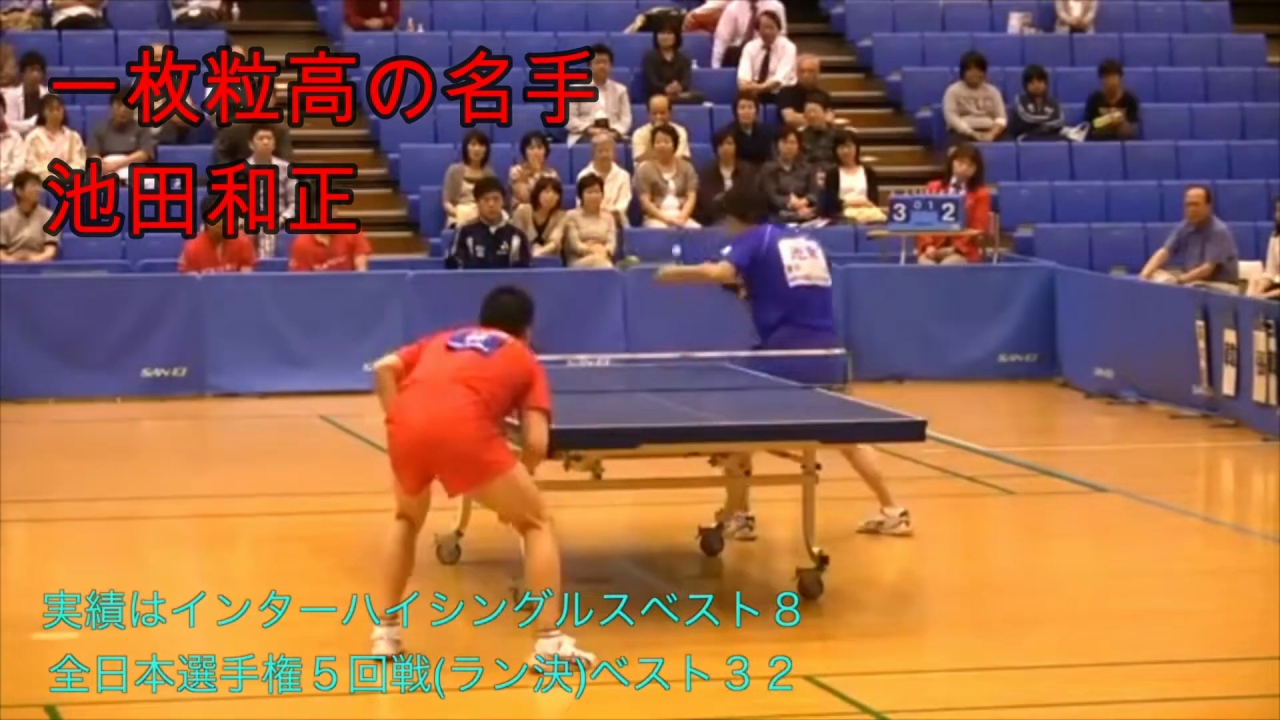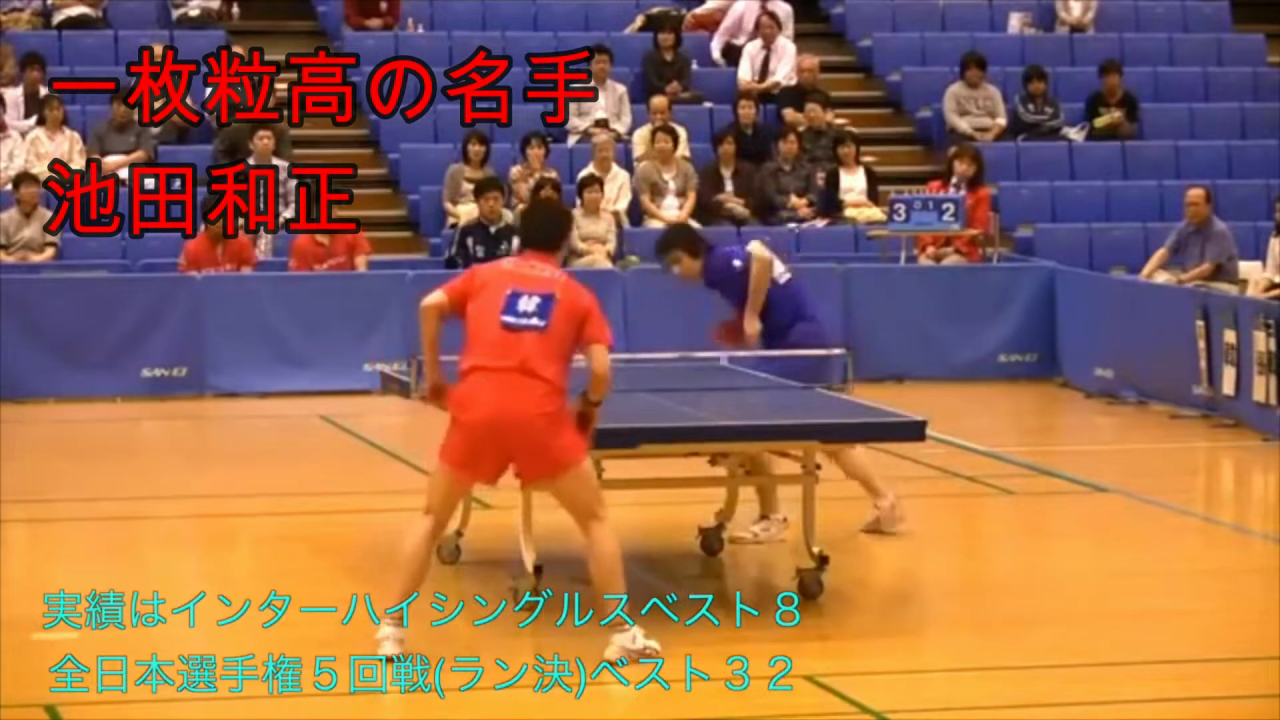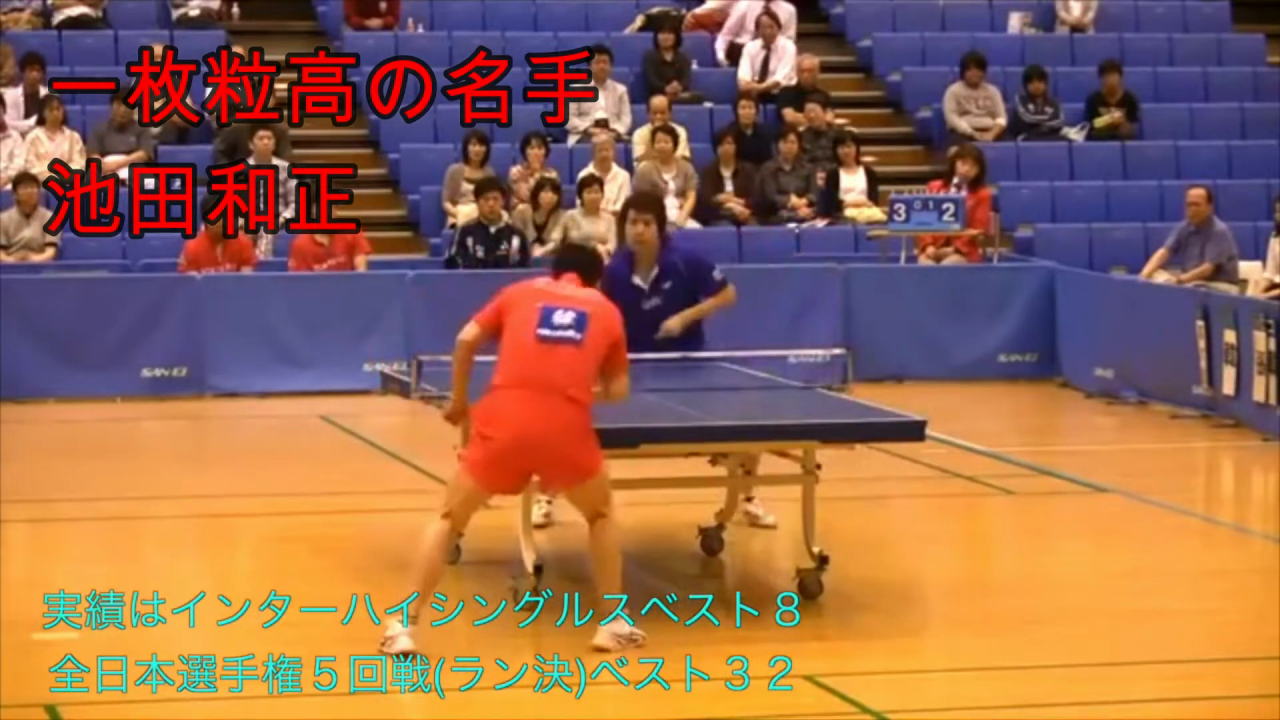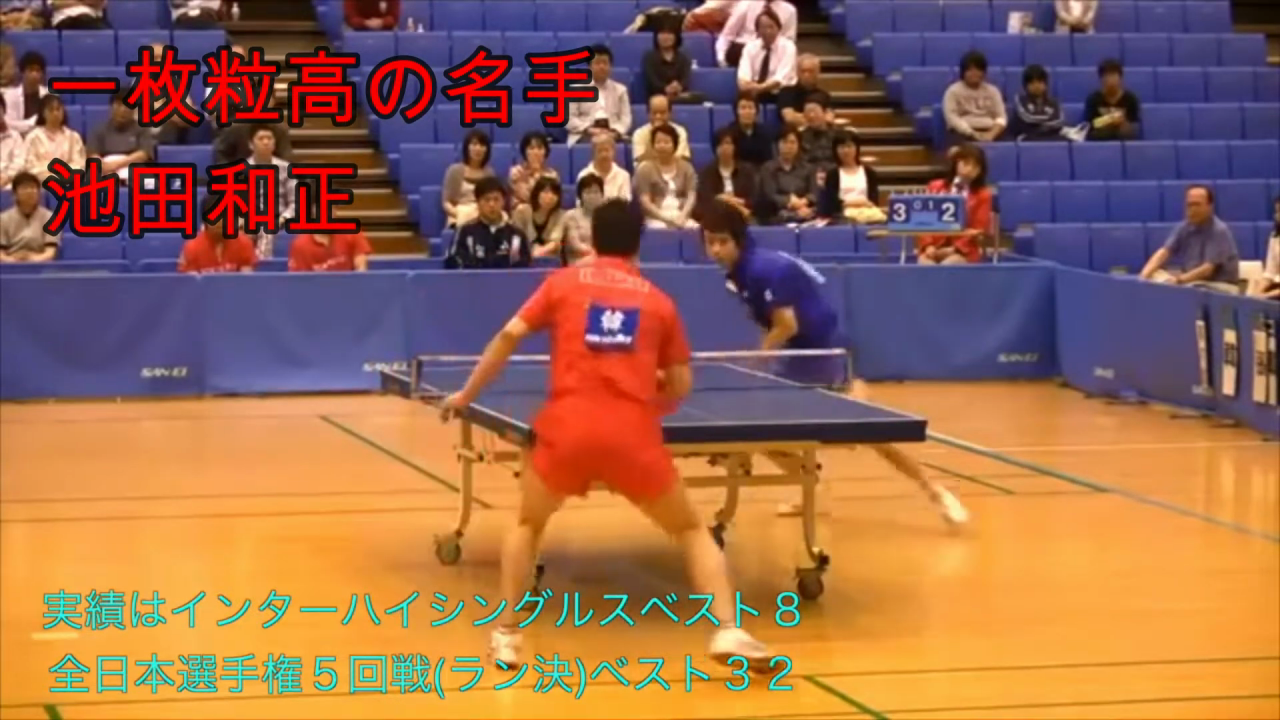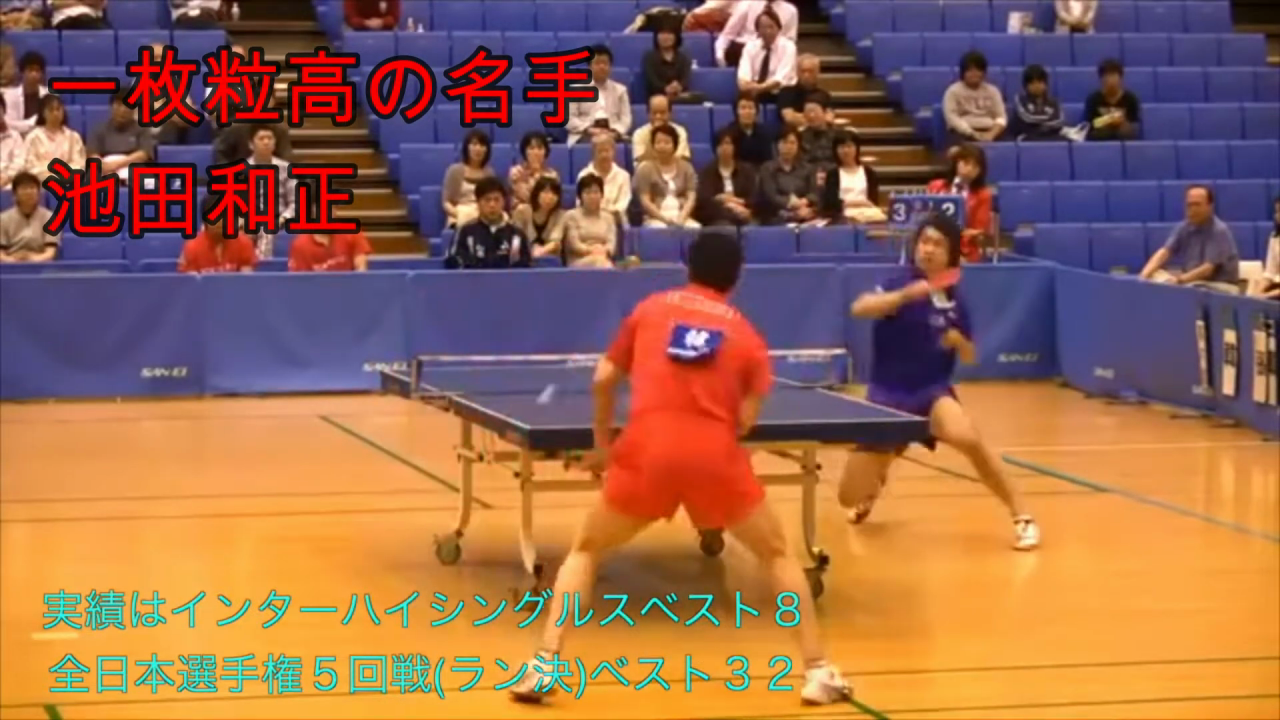
dt=0.5s
person 1, frame 1
left shoulder: (442, 339)
right shoulder: (525, 360)
left elbow: (383, 368)
right elbow: (537, 443)
right wrist: (518, 481)
left hip: (408, 423)
right hip: (462, 427)
left knee: (407, 518)
right knee: (537, 522)
left ankle: (385, 629)
right ankle: (549, 641)
person 1, frame 2
left shoulder: (484, 274)
right shoulder: (578, 295)
left elbow: (431, 307)
right elbow: (601, 370)
left wrist: (432, 373)
right wrist: (590, 407)
left hip: (477, 406)
right hip: (540, 413)
left knee: (433, 517)
right knee: (594, 517)
left ankle: (392, 631)
right ankle: (624, 635)
person 1, frame 3
left shoulder: (521, 292)
right shoulder: (607, 310)
left elbow: (467, 338)
right elbow: (618, 390)
left wrist: (458, 396)
left hip: (503, 421)
right hip: (568, 426)
left knee: (449, 518)
right knee: (601, 513)
left ankle: (405, 626)
right ankle: (613, 621)
person 1, frame 4
left shoulder: (563, 282)
right shoulder: (660, 302)
left elbow: (511, 334)
right elbow: (681, 384)
left wrist: (468, 391)
left hip: (567, 427)
right hip: (632, 432)
left knee: (527, 524)
right knee: (691, 531)
left ankle: (507, 635)
right ankle: (730, 633)
person 1, frame 5
left shoulder: (650, 308)
right shoulder: (747, 333)
left elbow: (604, 378)
right elbow: (745, 418)
left wrist: (604, 440)
left hip: (649, 448)
right hip: (717, 452)
left knee: (586, 550)
right knee: (778, 554)
left ankle: (544, 662)
right ankle: (818, 669)
person 2, frame 1
left shoulder: (754, 240)
right shoulder: (807, 243)
left elbow: (717, 272)
left wrist: (674, 273)
left hip: (787, 345)
right hip: (826, 346)
left ankle: (739, 517)
right ankle: (890, 510)
person 2, frame 2
left shoulder: (719, 264)
right shoulder: (734, 259)
left elbow: (762, 257)
left wrist: (751, 316)
right wrist: (743, 326)
left hip: (796, 342)
right hip: (806, 337)
left ankle: (772, 516)
right ankle: (883, 501)
person 2, frame 3
left shoulder: (687, 261)
right shoulder: (613, 274)
left elbow: (727, 295)
left wrist: (684, 318)
left hip: (686, 356)
left ankle: (748, 498)
right ankle: (548, 496)
person 2, frame 4
left shoulder: (760, 268)
right shoulder: (743, 274)
left elbow: (787, 324)
right wrist: (764, 355)
left hip: (828, 349)
right hip: (803, 357)
left ankle: (936, 493)
person 2, frame 5
left shoulder: (956, 301)
right shoulder: (899, 283)
left elbow: (969, 356)
right elbow: (860, 310)
left wrist: (958, 342)
right wrist: (908, 294)
left hip: (932, 390)
right hip: (887, 394)
left knee: (968, 439)
right knee: (850, 496)
left ankle: (1021, 516)
right ankle: (874, 482)
